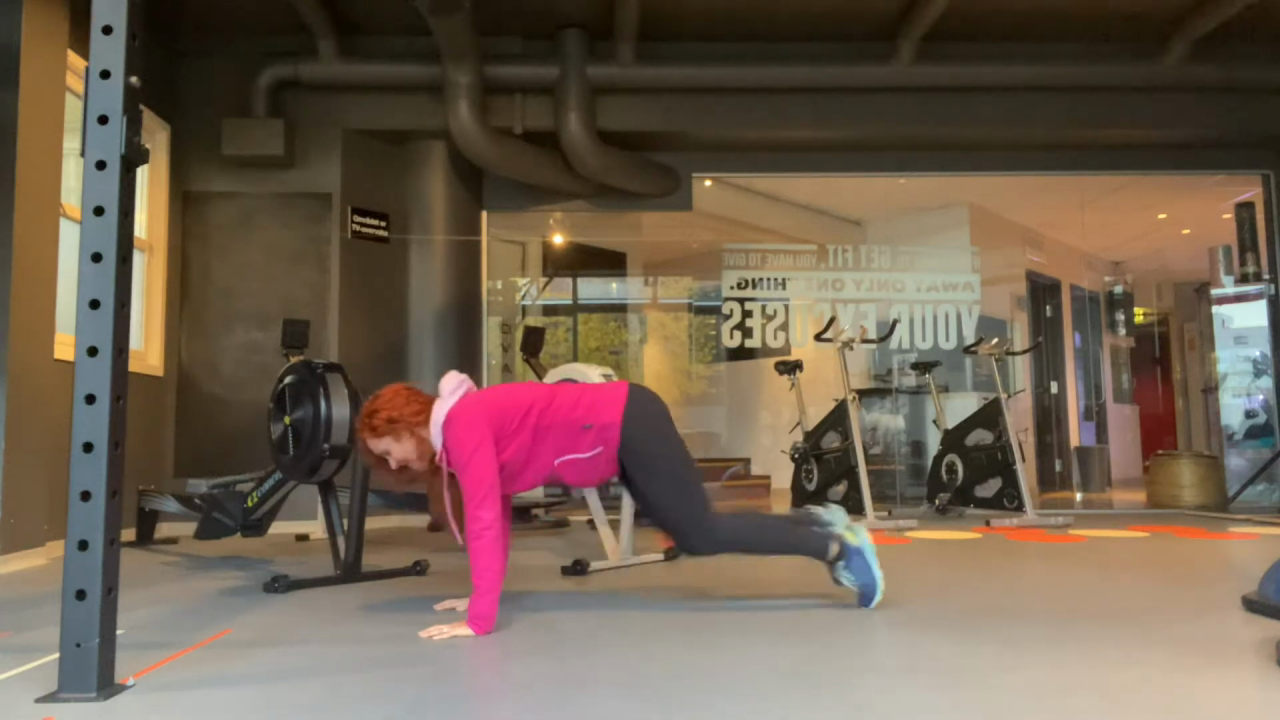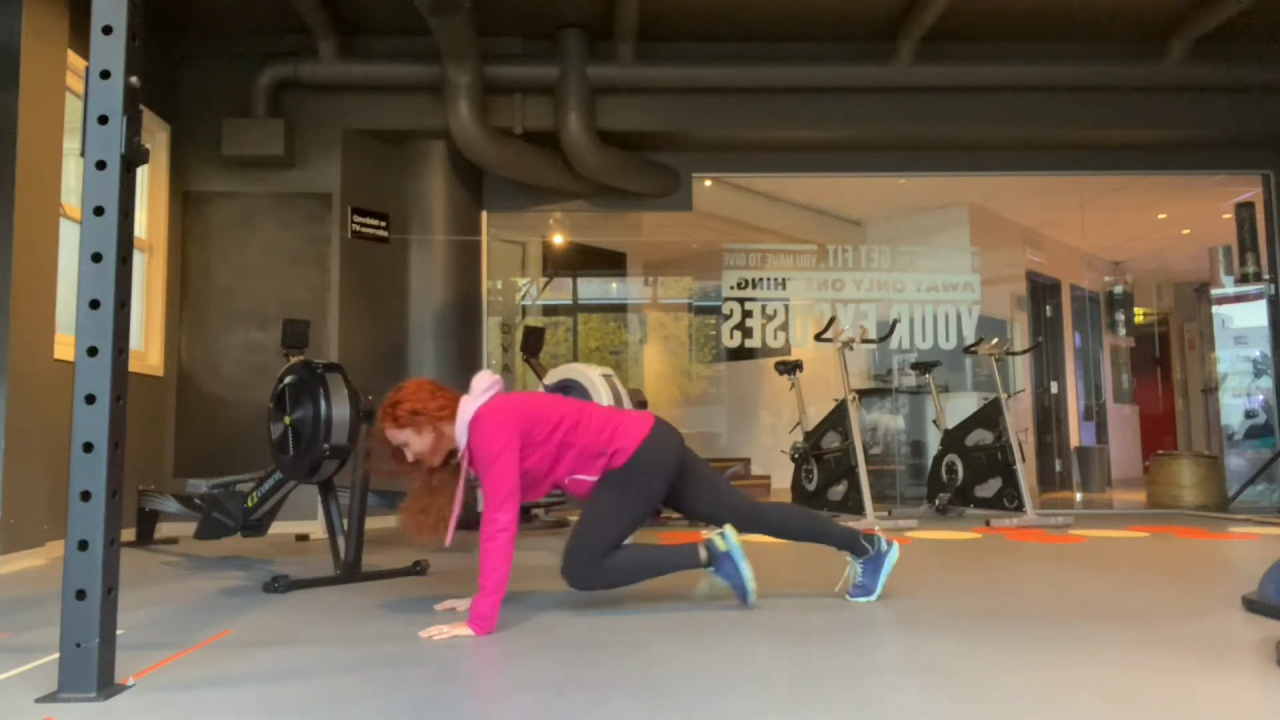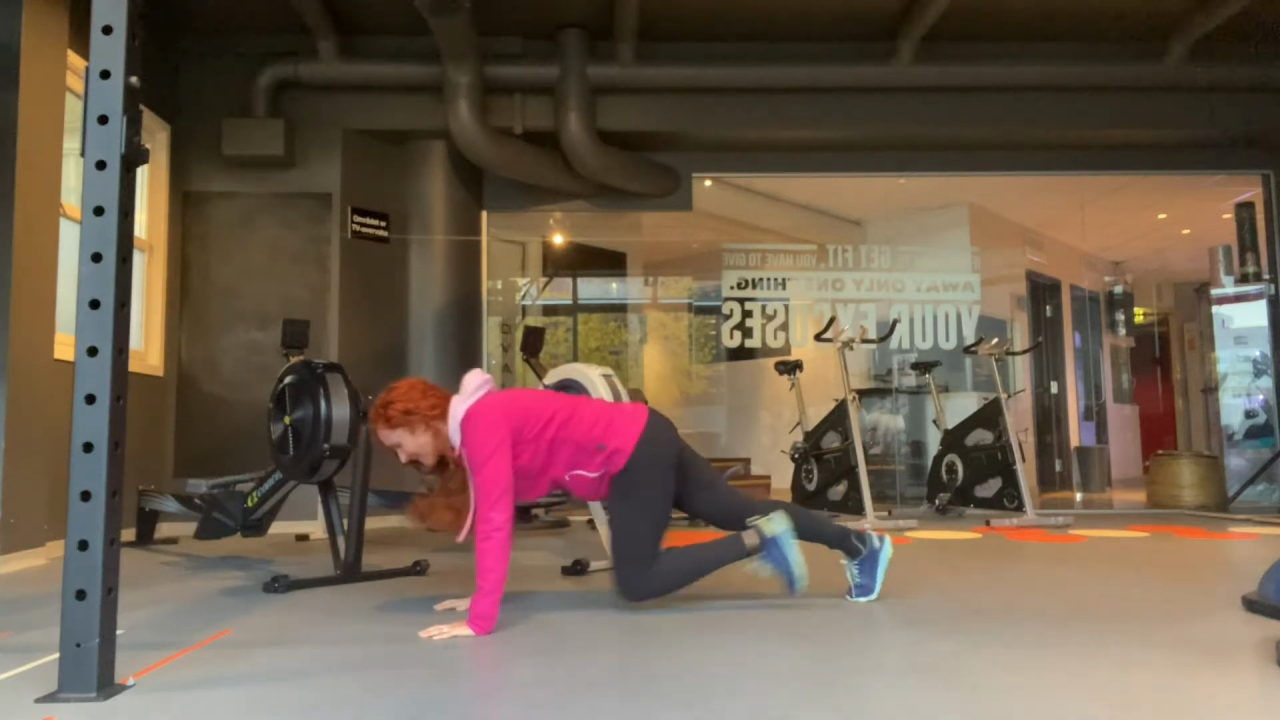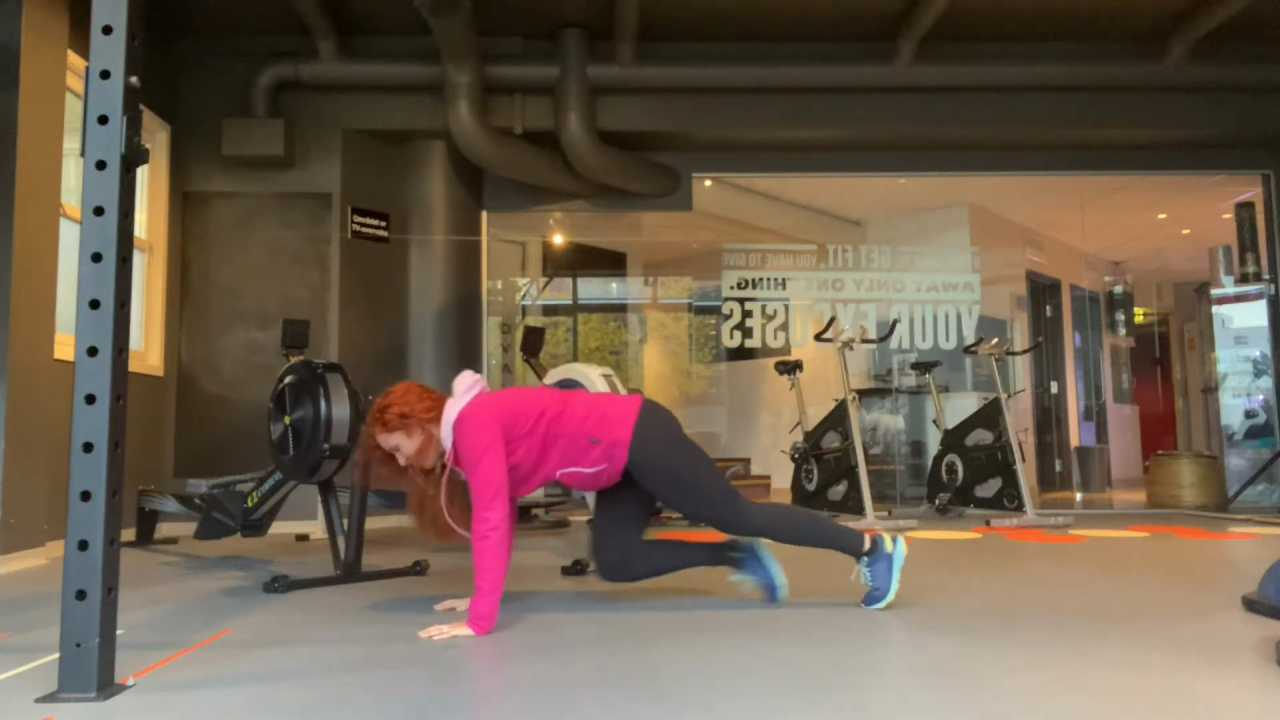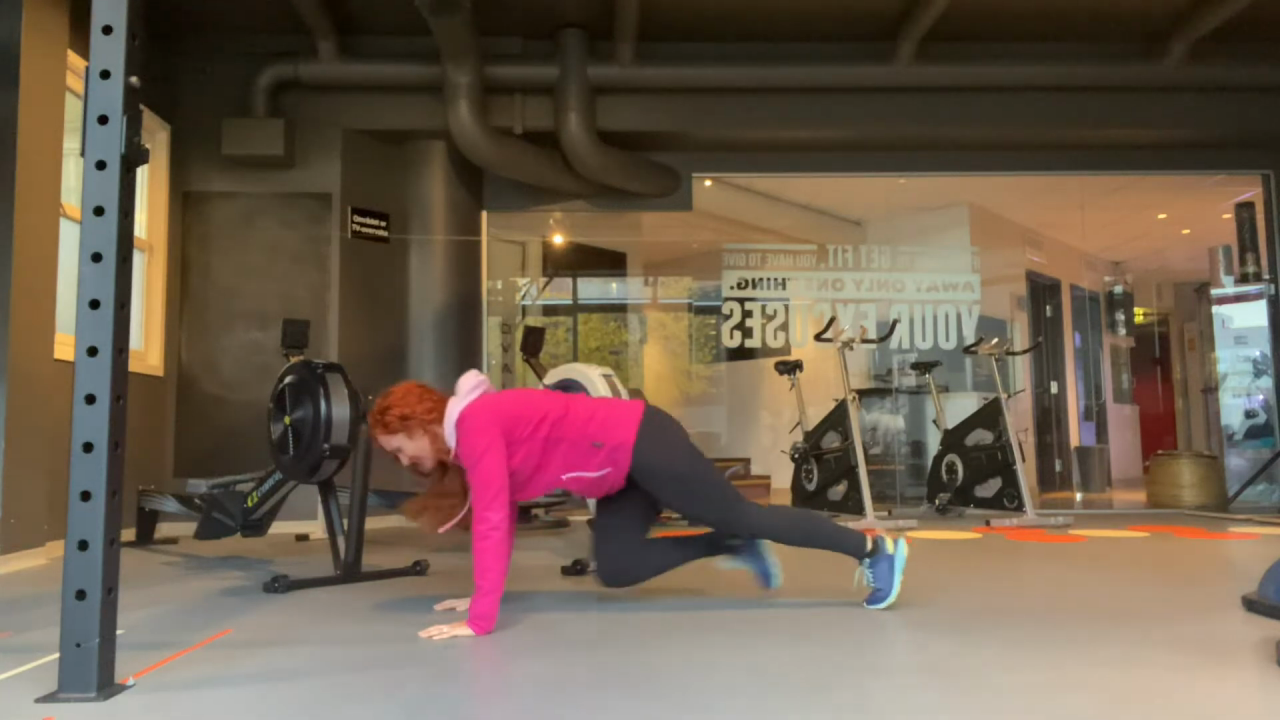
dt=0.2s
person 1, frame 1
left shoulder: (462, 424)
right shoulder: (465, 424)
left elbow: (486, 520)
right elbow: (492, 513)
left wrist: (479, 618)
right wrist: (480, 593)
left hip: (628, 420)
right hip: (626, 425)
left knee: (696, 525)
right knee: (691, 535)
left ankle: (839, 546)
right ankle: (819, 523)
person 1, frame 2
left shoulder: (489, 427)
right shoulder: (477, 430)
left elbow: (500, 524)
right elbow: (501, 516)
left wrist: (481, 618)
right wrist: (485, 594)
left hip: (639, 453)
right hip: (645, 450)
left knee: (582, 568)
right knee: (744, 514)
left ankle: (712, 552)
right ankle: (869, 546)
person 1, frame 3
left shoulder: (480, 424)
right shoulder: (472, 430)
left elbow: (496, 522)
right elbow: (497, 514)
left wrist: (480, 618)
right wrist: (484, 593)
left hip: (639, 449)
right hip: (639, 443)
left knee: (636, 583)
right knee: (738, 511)
left ankle: (759, 541)
right ankle: (863, 544)
person 1, frame 4
left shoulder: (473, 426)
right shoulder: (472, 430)
left elbow: (491, 522)
right elbow: (501, 515)
left wrist: (480, 617)
right wrist: (481, 591)
left hip: (638, 438)
right hip: (624, 448)
left knee: (738, 516)
right knee: (614, 564)
left ankle: (876, 547)
right ankle: (743, 561)
person 1, frame 5
left shoulder: (475, 426)
right shoulder: (477, 429)
left elbow: (493, 523)
right elbow: (500, 515)
left wrist: (481, 618)
right wrist: (483, 594)
left hip: (643, 444)
right hip: (631, 451)
left knee: (740, 514)
right knee: (614, 570)
left ankle: (875, 549)
right ankle: (732, 545)
